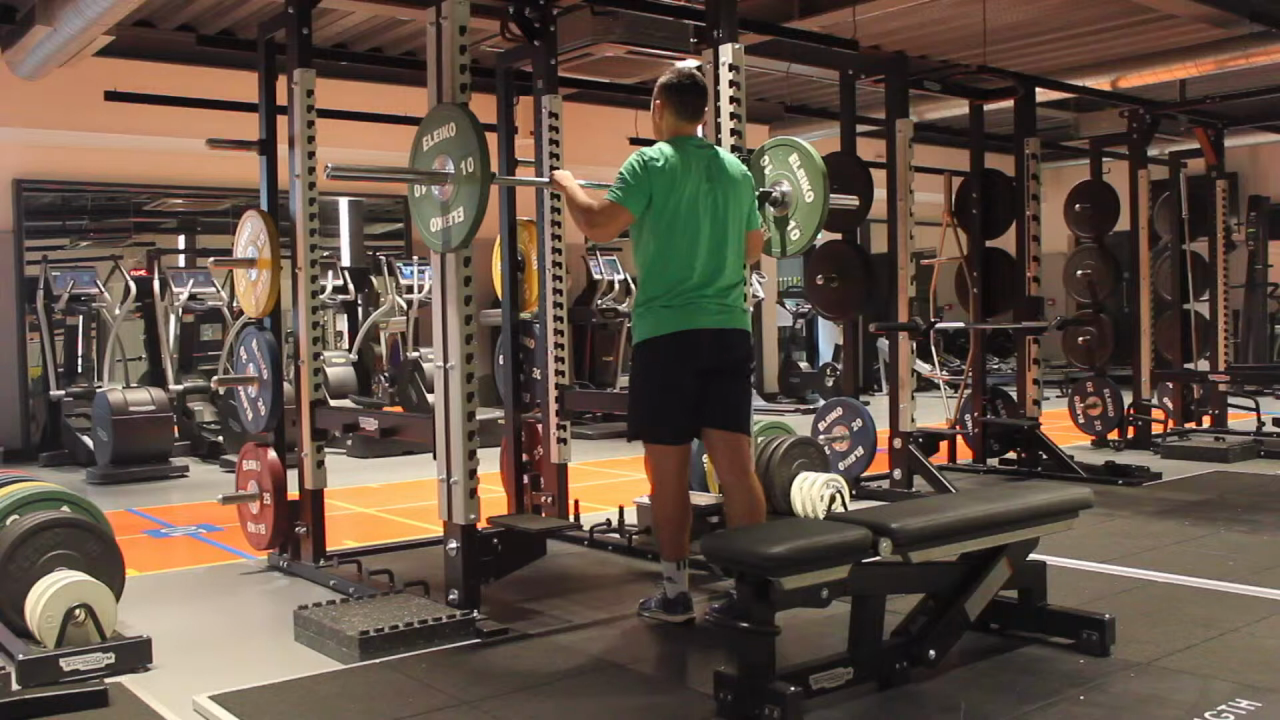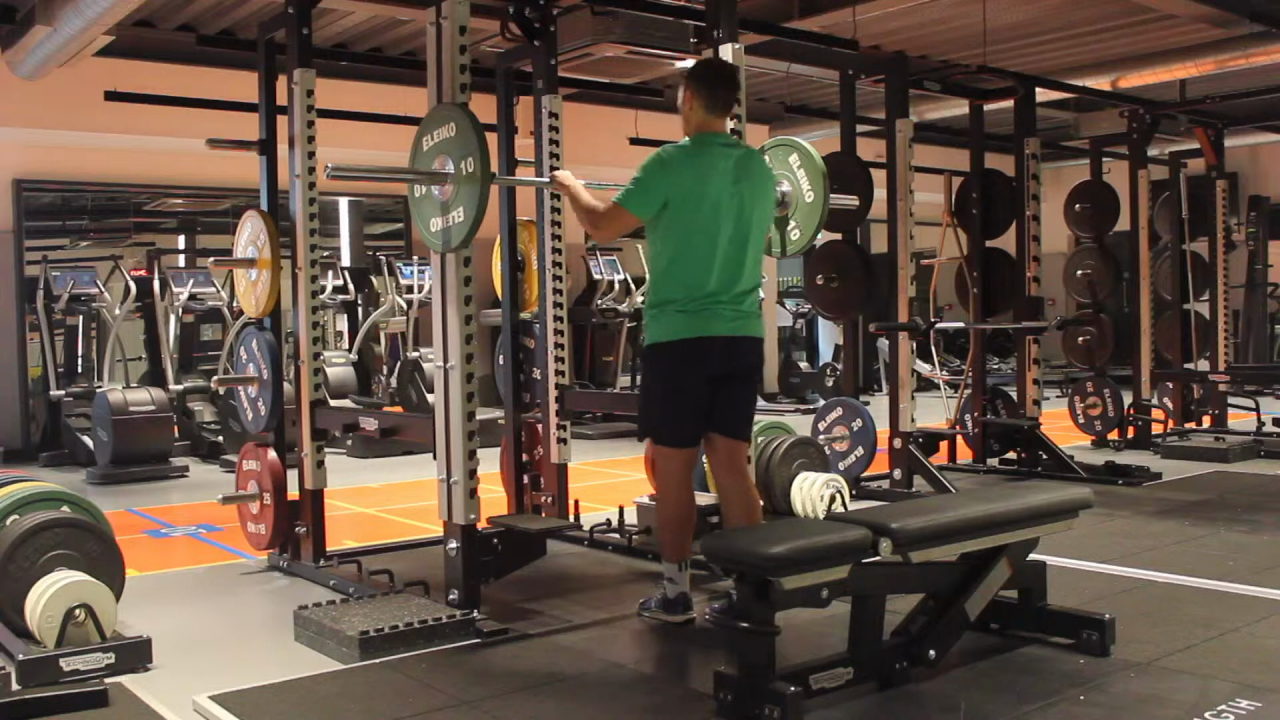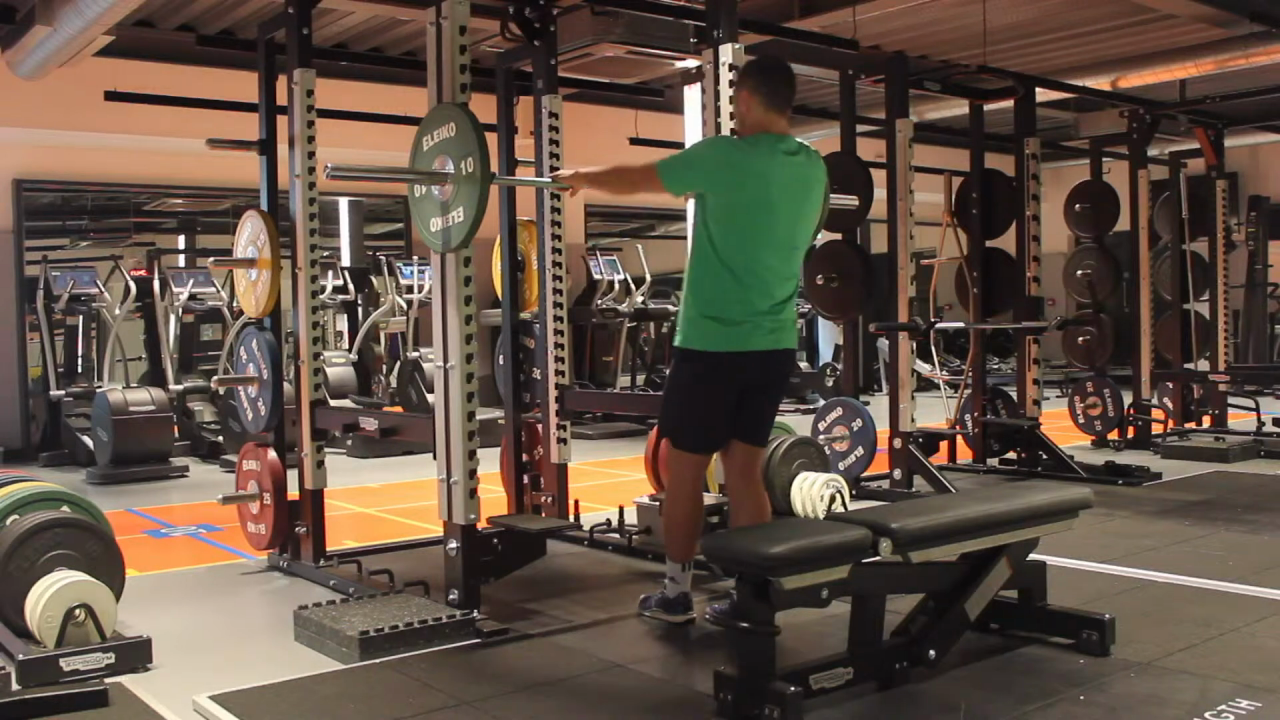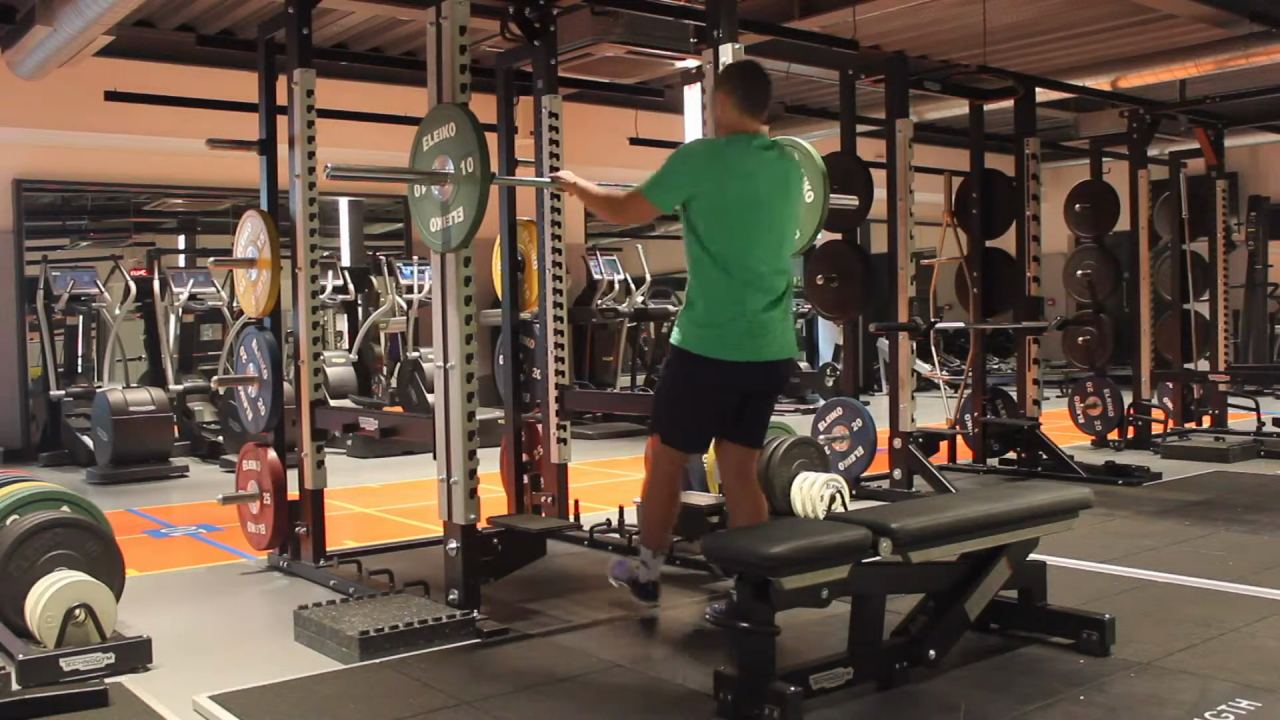
dt=0.3s
person 1, frame 1
left shoulder: (650, 162)
right shoulder: (737, 170)
left elbow: (598, 226)
left wrist: (567, 184)
left hip: (668, 334)
right hip: (730, 332)
left knee: (668, 469)
right knee: (735, 463)
left ankle: (675, 593)
person 1, frame 2
left shoulder: (674, 163)
right shoulder: (760, 169)
left elbow: (603, 226)
left wrist: (570, 185)
left hip: (680, 336)
right hip: (742, 336)
left knee: (673, 469)
right knee: (733, 468)
left ankle: (675, 593)
person 1, frame 3
left shoulder: (723, 156)
right shoulder: (813, 167)
left elbow: (635, 179)
left wrist: (579, 177)
left hip: (714, 343)
right hip: (775, 345)
left knee: (684, 469)
right knee: (745, 471)
left ankle: (676, 593)
person 1, frame 4
left shoulder: (701, 156)
right shoulder: (790, 165)
left elbow: (622, 212)
left wrist: (574, 183)
left hip: (709, 345)
right hip: (772, 348)
left knee: (667, 459)
right knee: (740, 470)
left ankle: (645, 574)
